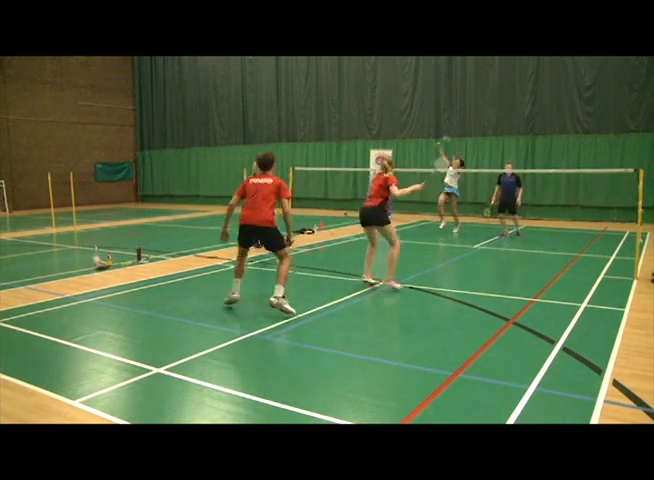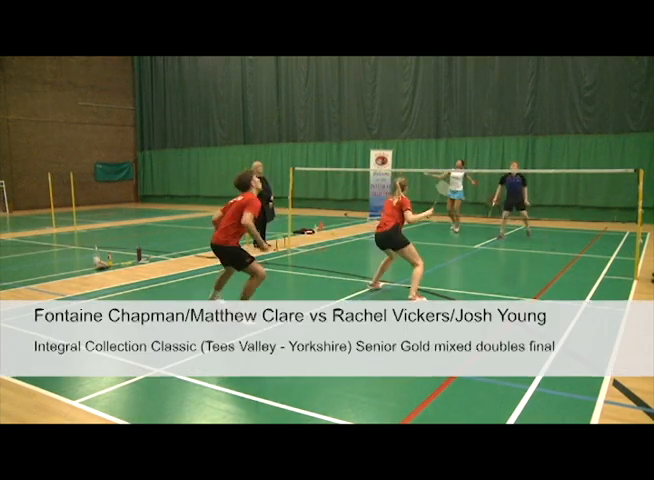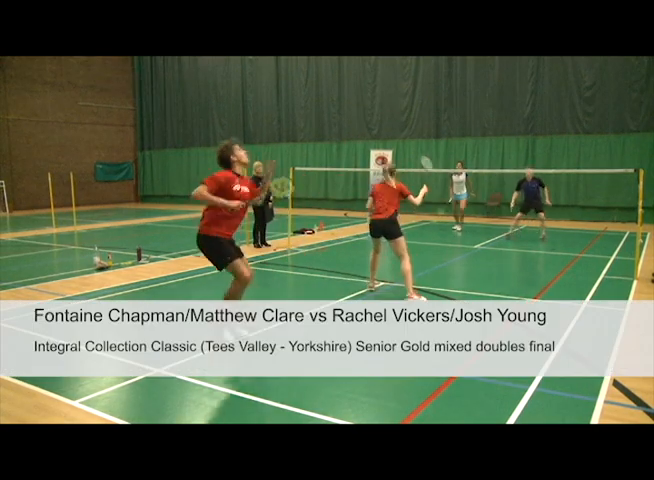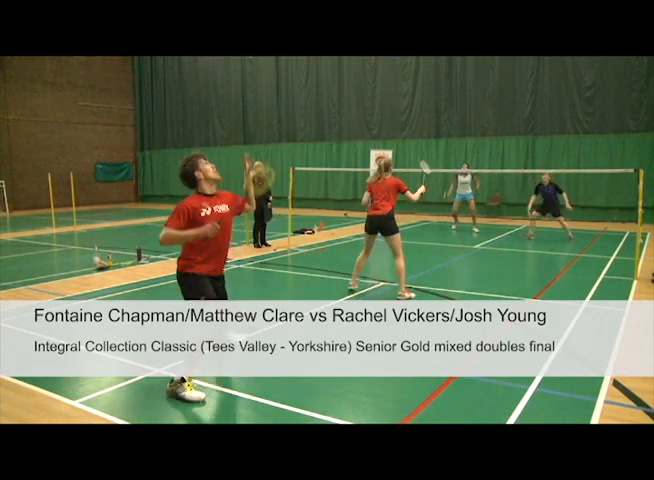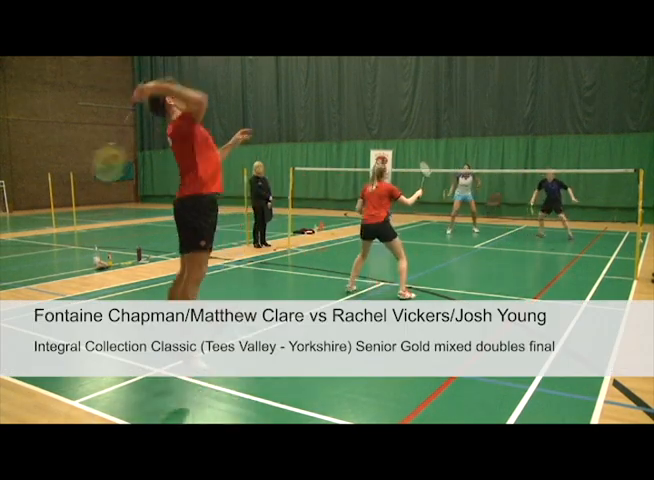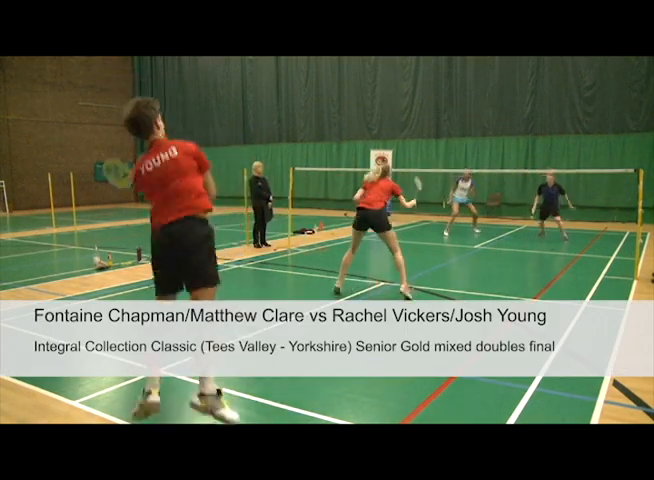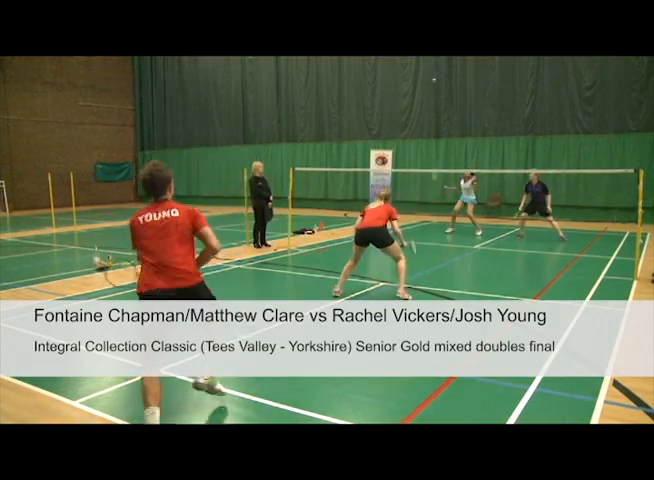
dt=0.3s
person 1, frame 1
left shoulder: (249, 181)
right shoulder: (280, 183)
left elbow: (232, 204)
right elbow: (286, 210)
left wrist: (225, 227)
right wrist: (290, 234)
left hip: (247, 223)
right hip: (266, 225)
left knee: (242, 255)
right knee: (285, 257)
left ankle: (234, 293)
right ankle: (278, 297)
person 1, frame 2
left shoulder: (237, 200)
right shoulder: (253, 200)
left elbow: (216, 219)
right elbow: (246, 222)
right wrist: (261, 242)
left hip: (219, 243)
right hip: (227, 245)
left knee: (230, 269)
right knee: (259, 273)
left ankle: (215, 298)
person 1, frame 3
left shoulder: (247, 183)
right shoulder: (224, 177)
left elbow: (257, 201)
right elbow: (197, 194)
left wrist: (267, 180)
right wrist: (226, 203)
left hip: (224, 237)
right hip: (211, 237)
left knee: (246, 274)
right knee: (244, 276)
person 1, frame 4
left shoulder: (227, 199)
right shoulder: (189, 206)
left elbow: (250, 206)
right elbow: (164, 238)
left wrist: (249, 180)
right wrist: (199, 232)
left hip: (216, 272)
right hip: (193, 274)
right ankle: (178, 382)
person 1, frame 5
left shoulder: (186, 128)
right shoulder: (182, 125)
left elbow: (210, 162)
right elbow: (201, 100)
left wrist: (232, 144)
right wrist: (158, 86)
left hip: (196, 203)
right hip: (198, 203)
left knee: (188, 276)
right knee: (194, 278)
person 1, frame 6
left shoulder: (140, 170)
right shoulder: (187, 149)
right elbow: (211, 191)
left hip: (163, 239)
right hip: (195, 231)
left ankle: (152, 395)
right ankle: (208, 395)
person 1, frame 7
left shoulder: (136, 220)
right shoulder: (189, 213)
right elbow: (214, 247)
left hip: (152, 292)
right hip: (189, 284)
left ankle: (153, 421)
right ankle: (206, 377)
person 2, frame 1
left shoulder: (377, 176)
right shoulder: (390, 177)
right elbow: (396, 193)
right wrist: (413, 188)
left hip: (364, 210)
right hip: (376, 211)
left knee: (373, 245)
right knee: (395, 244)
left ankle: (367, 275)
right ankle: (390, 279)
person 2, frame 2
left shoulder: (390, 200)
right shoulder: (403, 200)
right elbow: (410, 219)
right wrist: (426, 213)
left hip: (379, 236)
right hip: (392, 234)
left knee: (391, 257)
right knee: (418, 264)
left ankle: (374, 283)
right ankle: (413, 295)
person 2, frame 3
left shoulder: (376, 187)
right shoulder: (399, 186)
left elbow: (368, 207)
right elbow: (416, 202)
right wrist: (423, 191)
left hip: (374, 222)
right hip: (389, 223)
left knee: (376, 251)
right knee: (404, 258)
left ankle: (372, 282)
right ankle: (411, 293)
person 2, frame 4
left shoulder: (371, 182)
right shoulder: (396, 182)
left elbow: (364, 202)
right elbow: (414, 198)
right wrist: (421, 190)
left hip: (371, 219)
right hip: (386, 219)
left knee: (366, 251)
right knee: (399, 256)
left ankle: (353, 282)
right ankle: (403, 291)
person 2, frame 5
left shoulder: (366, 188)
right shoulder: (389, 187)
left elbow: (358, 209)
right elbow: (407, 202)
right wrist: (417, 194)
left hip: (366, 226)
right hip: (382, 226)
left knee: (363, 255)
right knee: (401, 257)
left ankle: (351, 284)
right ankle: (403, 291)
person 2, frame 6
left shoulder: (368, 182)
right shoulder: (392, 185)
left elbow: (356, 198)
right elbow: (405, 205)
right wrist: (413, 202)
left hip: (362, 213)
right hip: (378, 215)
left knee: (352, 250)
right knee: (396, 251)
left ankle: (339, 283)
right ankle: (405, 286)
person 2, frame 7
left shoulder: (368, 207)
right shoulder: (390, 209)
left elbow: (356, 226)
right elbow: (396, 230)
left wrist: (360, 238)
right wrist: (403, 242)
left hip: (362, 232)
right hip: (379, 231)
left knee: (353, 261)
right knee: (400, 258)
left ankle: (338, 289)
right ankle: (402, 291)
